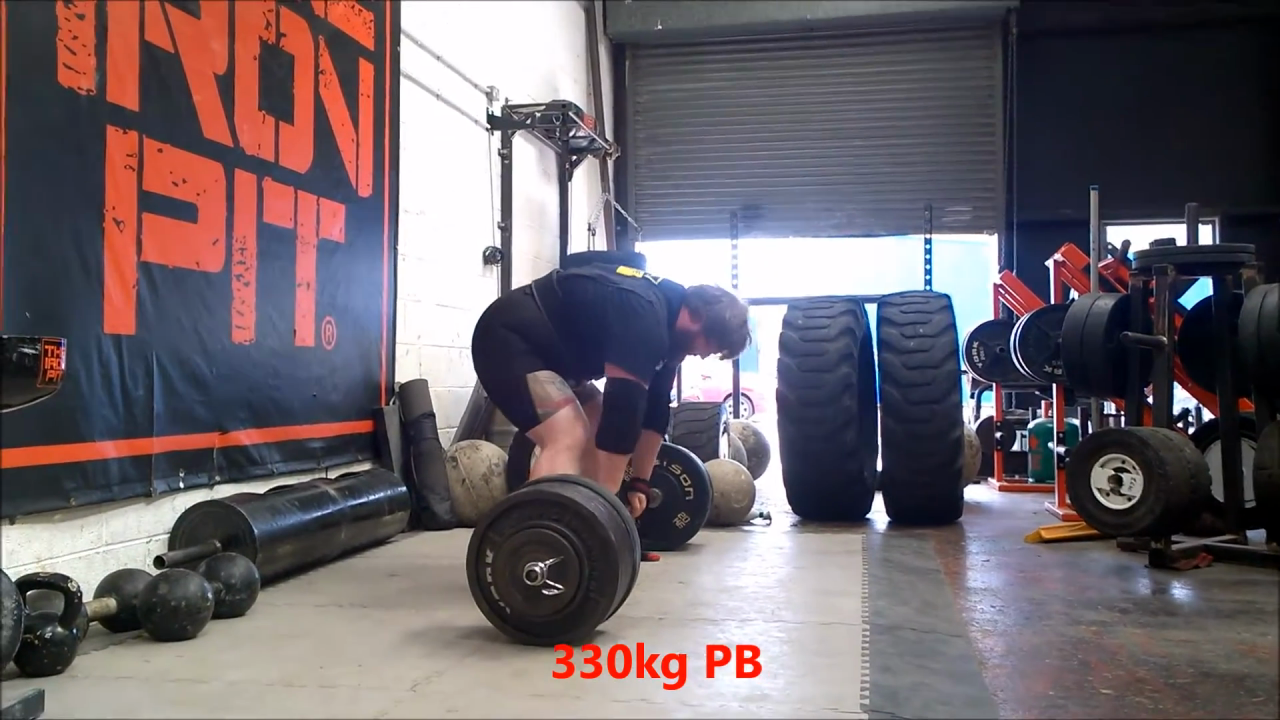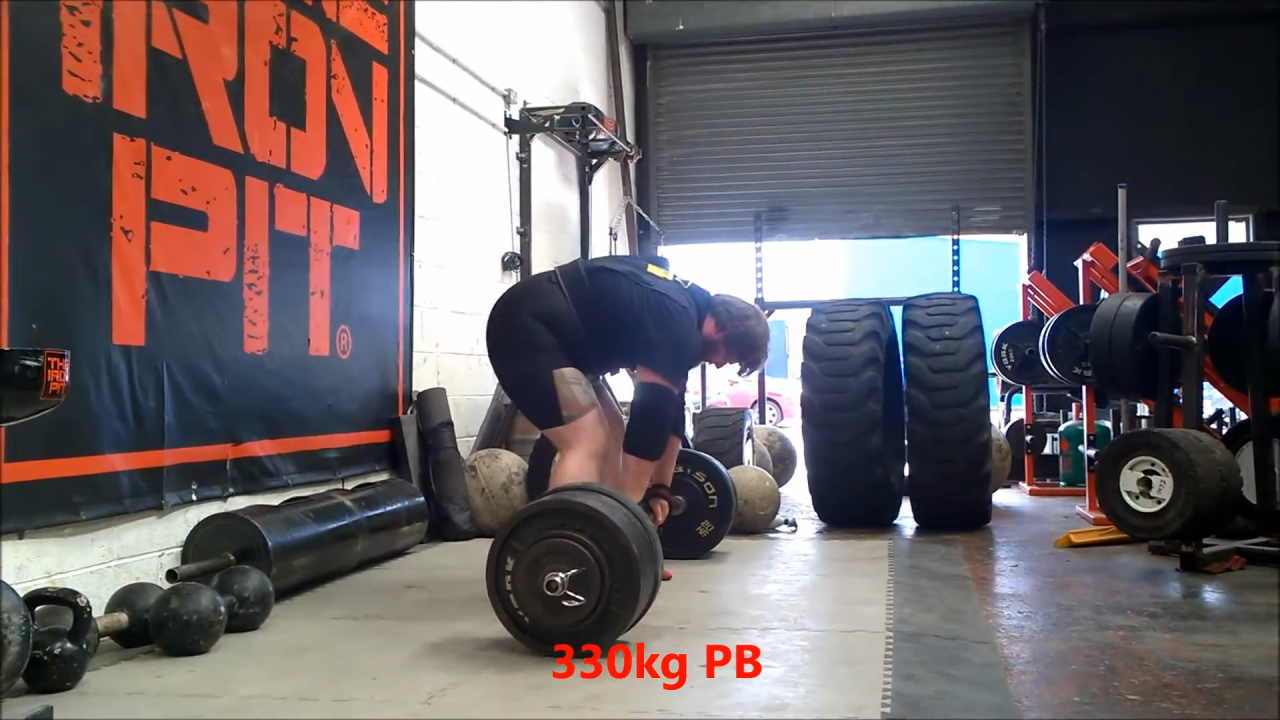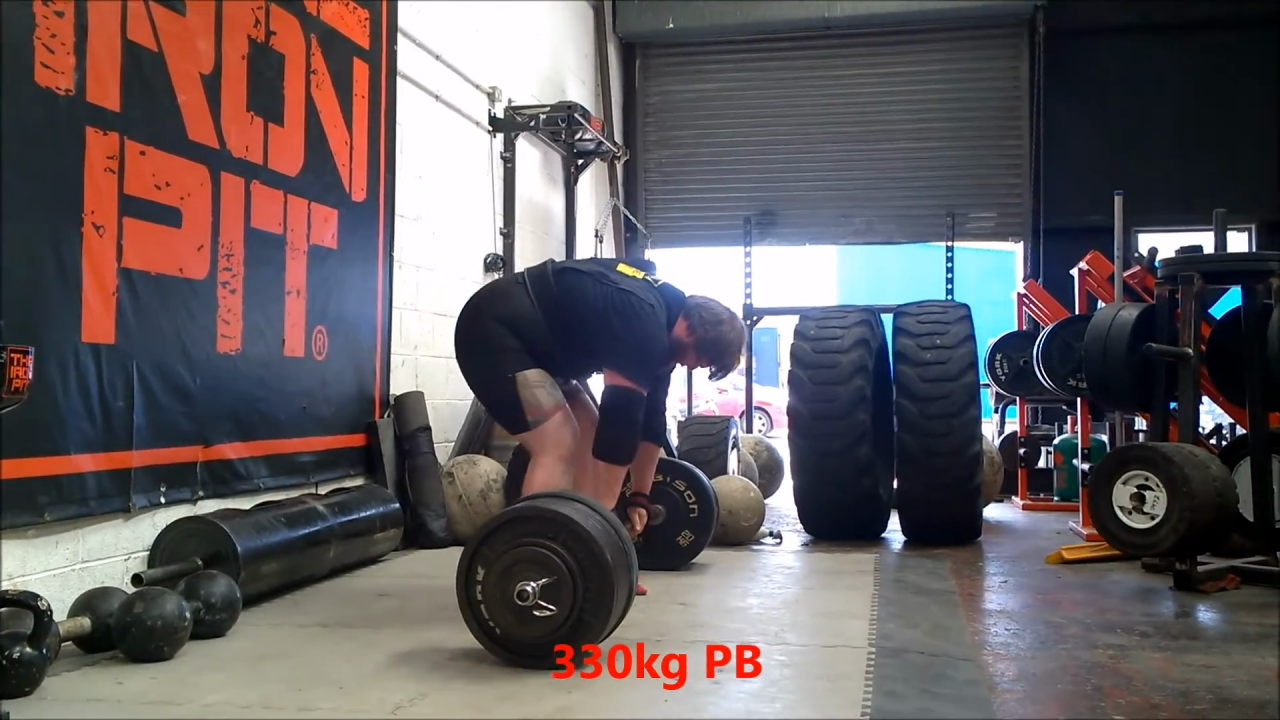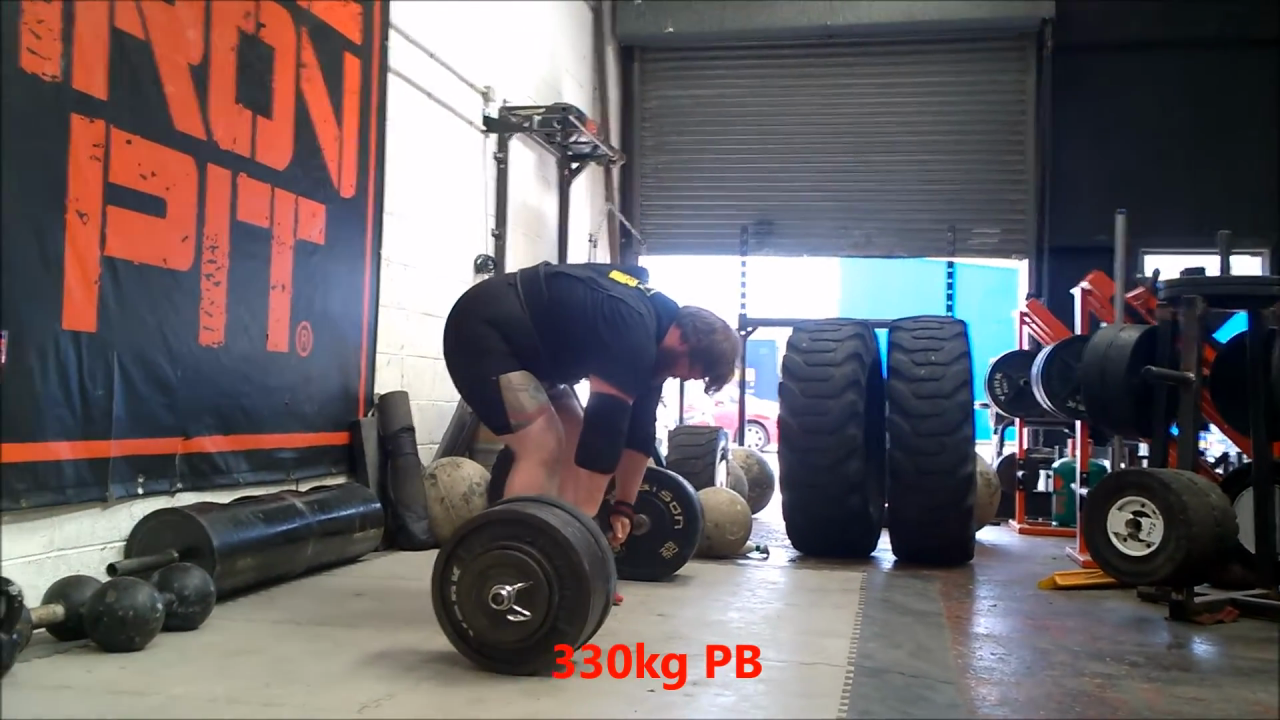
dt=0.7s
person 1, frame 1
left shoulder: (670, 324)
right shoulder: (645, 323)
left elbow: (656, 408)
right elbow: (623, 411)
left wrist: (639, 485)
right hip: (509, 340)
left knee: (600, 440)
right knee: (567, 441)
person 1, frame 2
left shoulder: (687, 313)
right shoulder: (675, 324)
left elbow: (669, 408)
right elbow: (652, 415)
left wrist: (661, 490)
left hip: (547, 329)
right hip: (526, 328)
left knee: (612, 437)
right knee: (588, 443)
person 1, frame 3
left shoulder: (663, 321)
right shoulder: (643, 325)
left elbow: (649, 415)
right elbow: (620, 418)
left wrist: (639, 498)
left hip: (535, 342)
right hip: (494, 332)
left knee: (589, 441)
right knee: (558, 446)
person 1, frame 4
left shoulder: (653, 331)
right shoulder: (632, 333)
left elbow: (639, 425)
right elbow: (605, 425)
left wrist: (624, 506)
left hip: (521, 342)
right hip: (483, 331)
left knee: (573, 444)
right knee: (543, 449)
